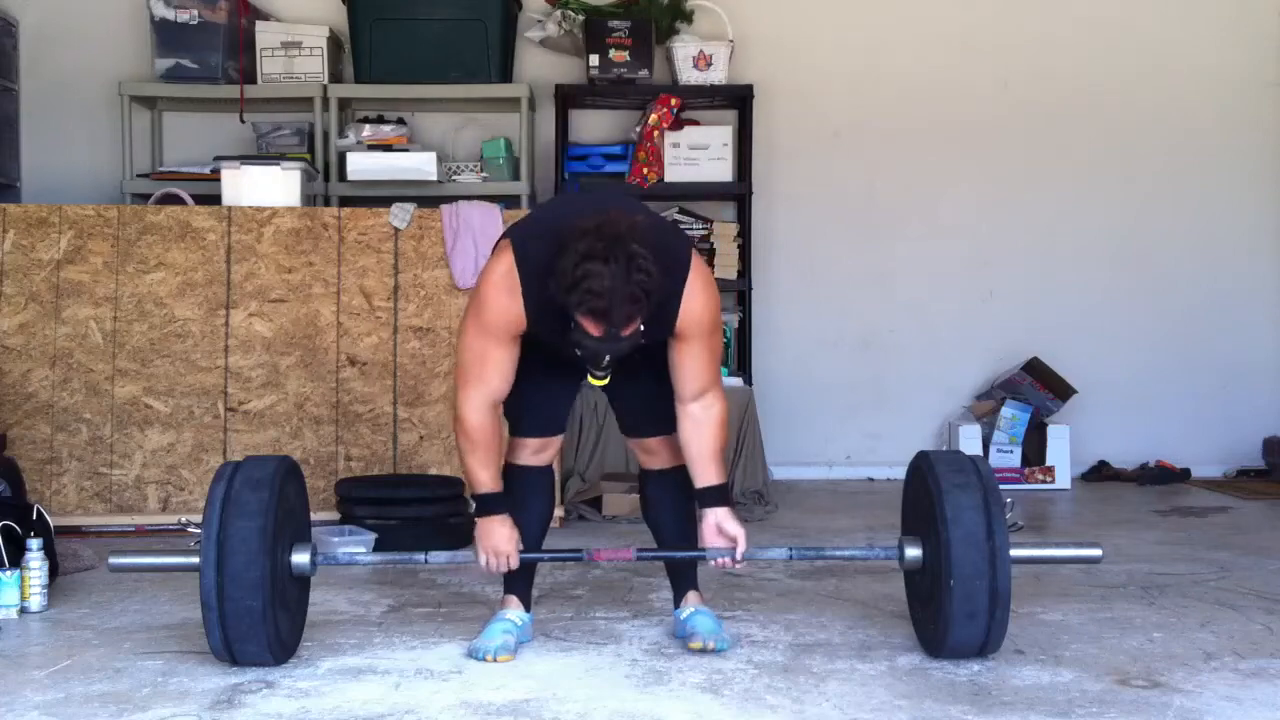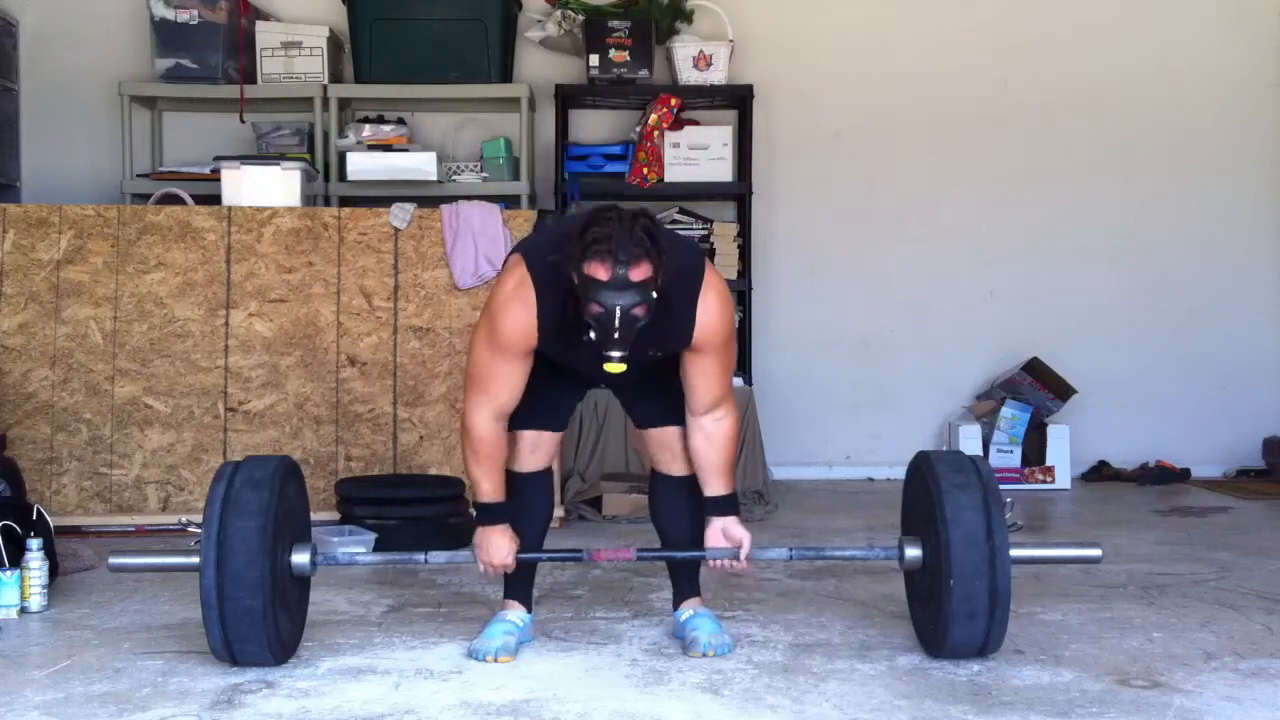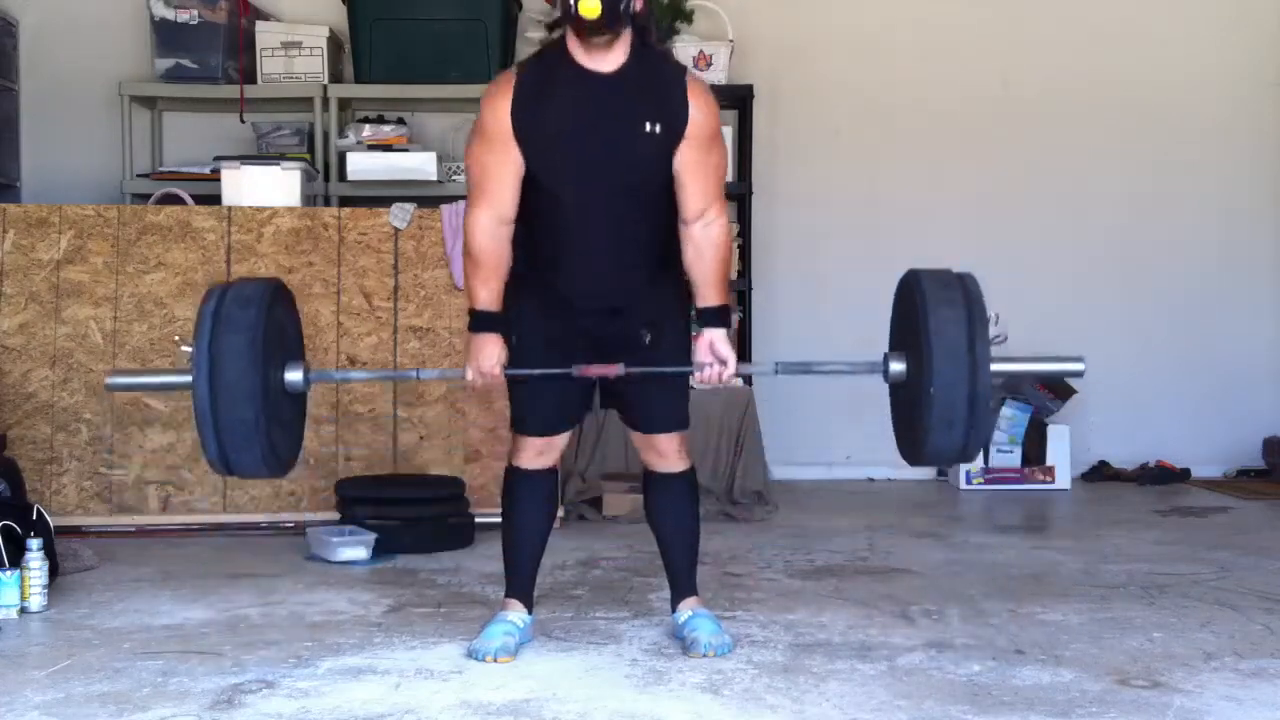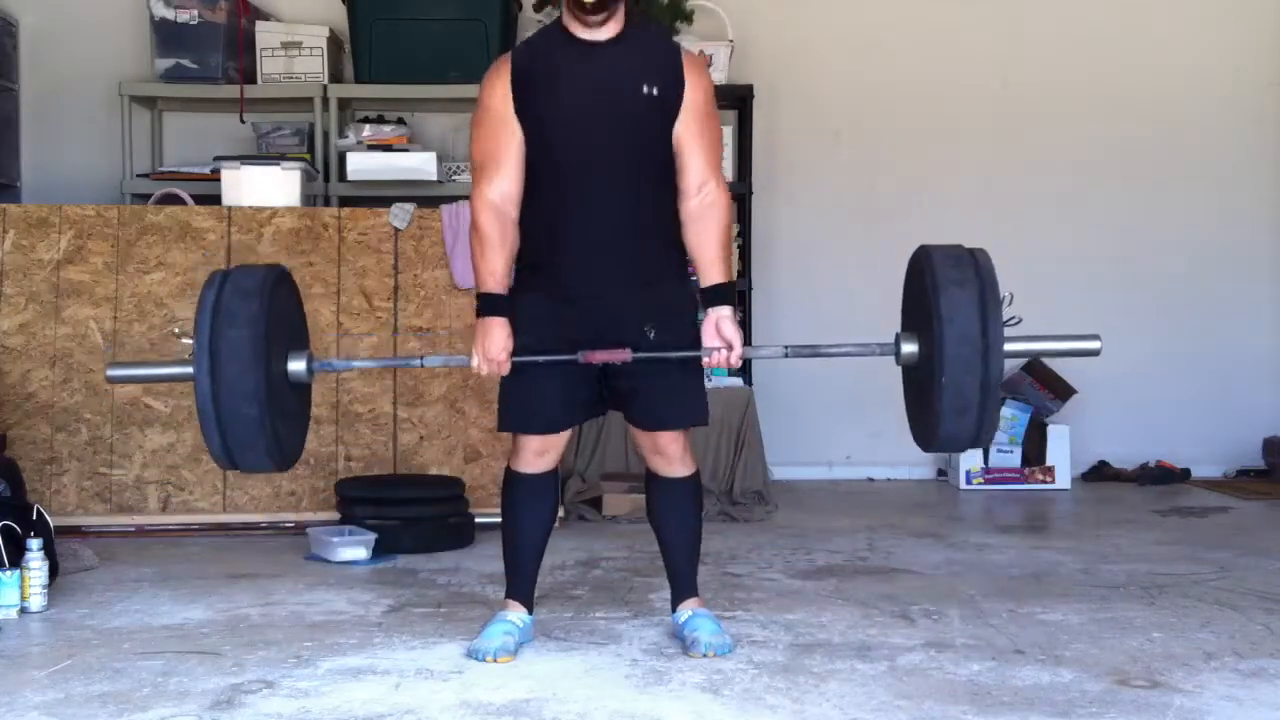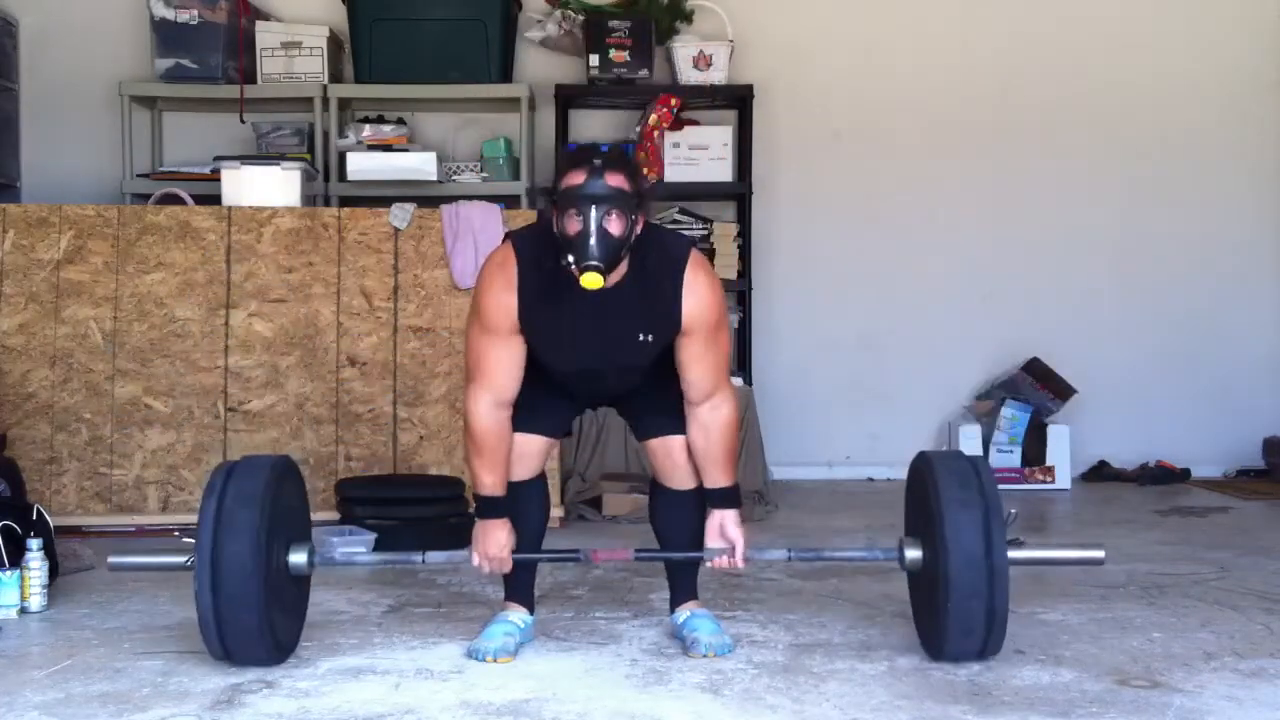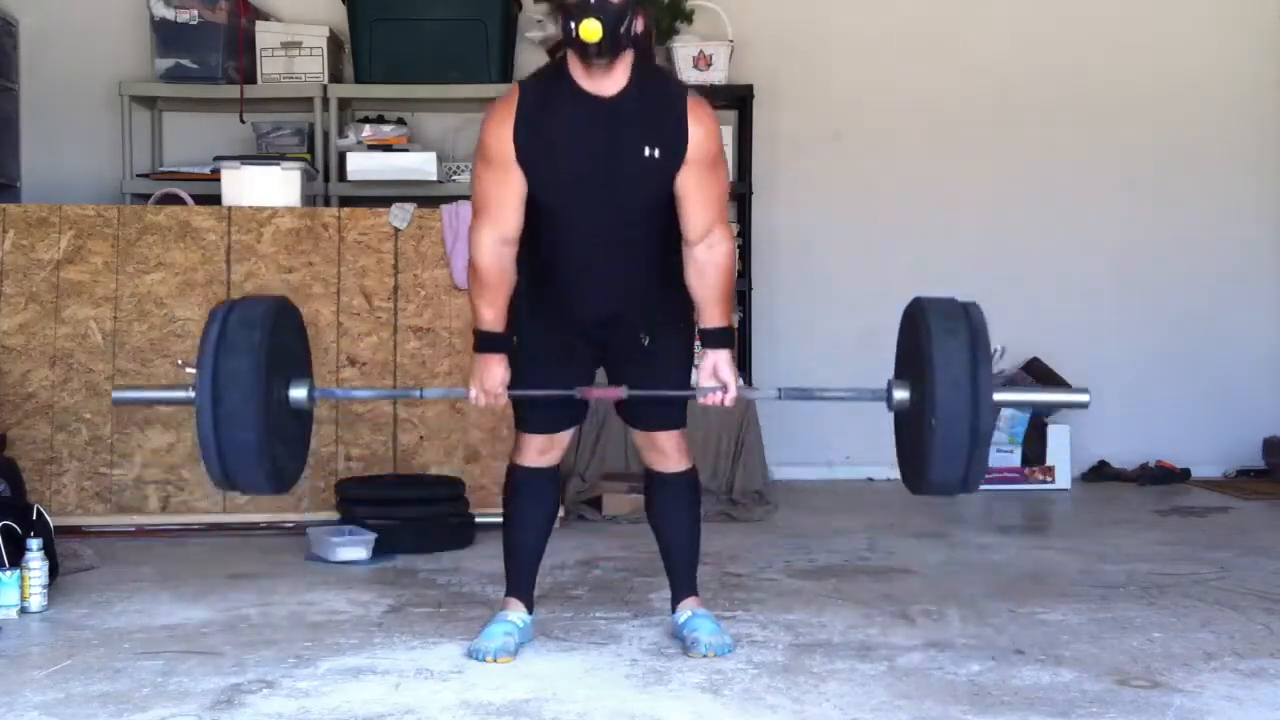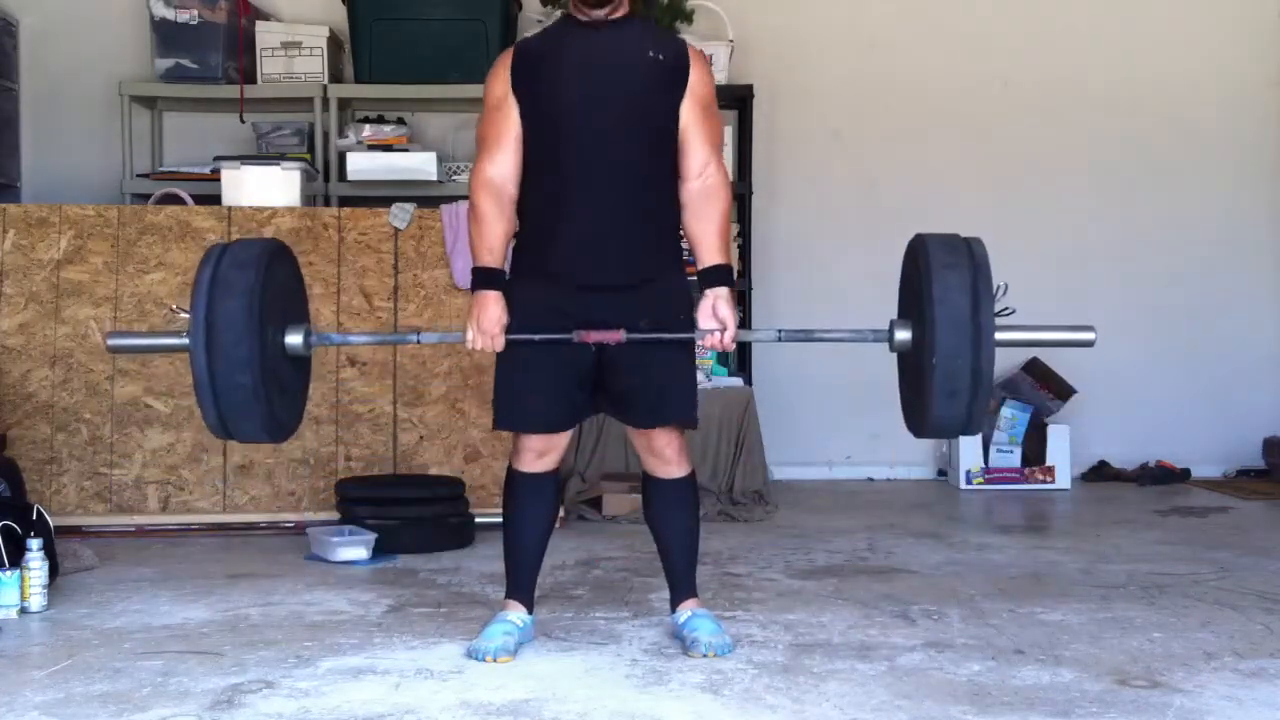
dt=0.7s
person 1, frame 1
left shoulder: (688, 283)
right shoulder: (511, 278)
left elbow: (698, 400)
right elbow: (477, 399)
left wrist: (714, 503)
right wrist: (490, 510)
right hip: (543, 339)
left knee: (660, 448)
right knee: (532, 446)
left ankle: (689, 601)
right ankle: (515, 606)
person 1, frame 2
left shoulder: (703, 295)
right shoulder: (524, 291)
left elbow: (710, 411)
right elbow: (486, 413)
left wrist: (721, 509)
right wrist: (492, 518)
left knee: (675, 451)
right knee: (528, 450)
left ankle: (689, 605)
right ankle: (516, 609)
person 1, frame 3
left shoulder: (683, 95)
right shoulder: (515, 94)
left elbow: (703, 217)
right elbow: (490, 216)
left wrist: (714, 323)
right wrist: (485, 327)
left hip: (650, 307)
right hip: (545, 309)
left knee: (665, 446)
right knee: (534, 448)
left ankle: (687, 604)
right ankle: (516, 608)
person 1, frame 4
left shoulder: (676, 67)
right shoulder: (514, 72)
left elbow: (701, 189)
right elbow: (497, 196)
left wrist: (718, 300)
right wrist: (492, 309)
left hip: (654, 302)
right hip: (547, 305)
left knee: (669, 447)
right knee: (534, 450)
left ankle: (688, 604)
right ankle: (516, 608)
person 1, frame 5
left shoulder: (689, 278)
right shoulder: (509, 272)
left elbow: (709, 401)
right elbow: (489, 401)
left wrist: (724, 504)
right wrist: (490, 511)
left hip: (649, 372)
right hip: (547, 373)
left knee: (679, 457)
right knee: (518, 455)
left ankle: (687, 606)
right ankle: (517, 609)
person 1, frame 6
left shoulder: (685, 116)
right shoulder: (516, 114)
left elbow: (708, 237)
right elbow: (495, 239)
left wrist: (717, 342)
right wrist: (489, 348)
left hip: (651, 313)
right hip: (548, 316)
left knee: (666, 447)
right knee: (536, 449)
left ankle: (688, 604)
right ankle: (516, 607)
person 1, frame 7
left shoulder: (675, 57)
right shoulder: (522, 62)
left elbow: (702, 175)
right elbow: (496, 178)
left wrist: (717, 282)
right wrist: (487, 286)
left hip: (650, 292)
right hip: (544, 293)
left knee: (664, 447)
right knee: (535, 449)
left ankle: (687, 605)
right ankle: (517, 608)
